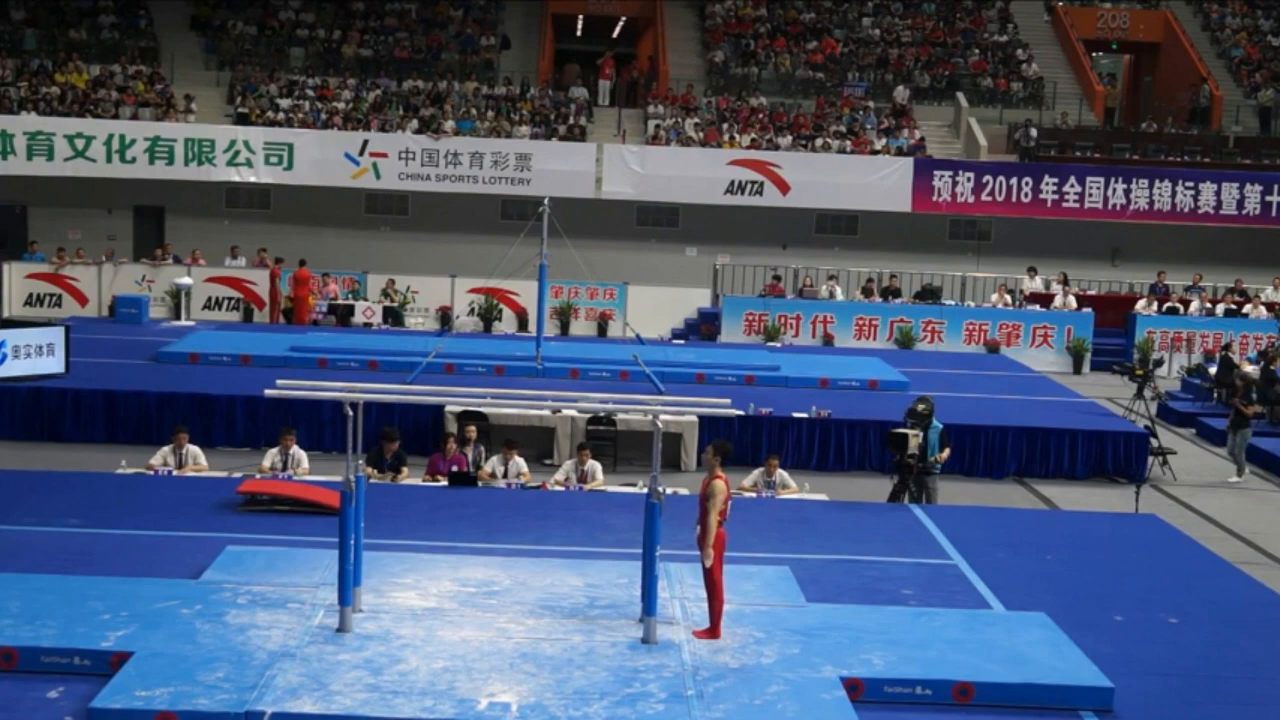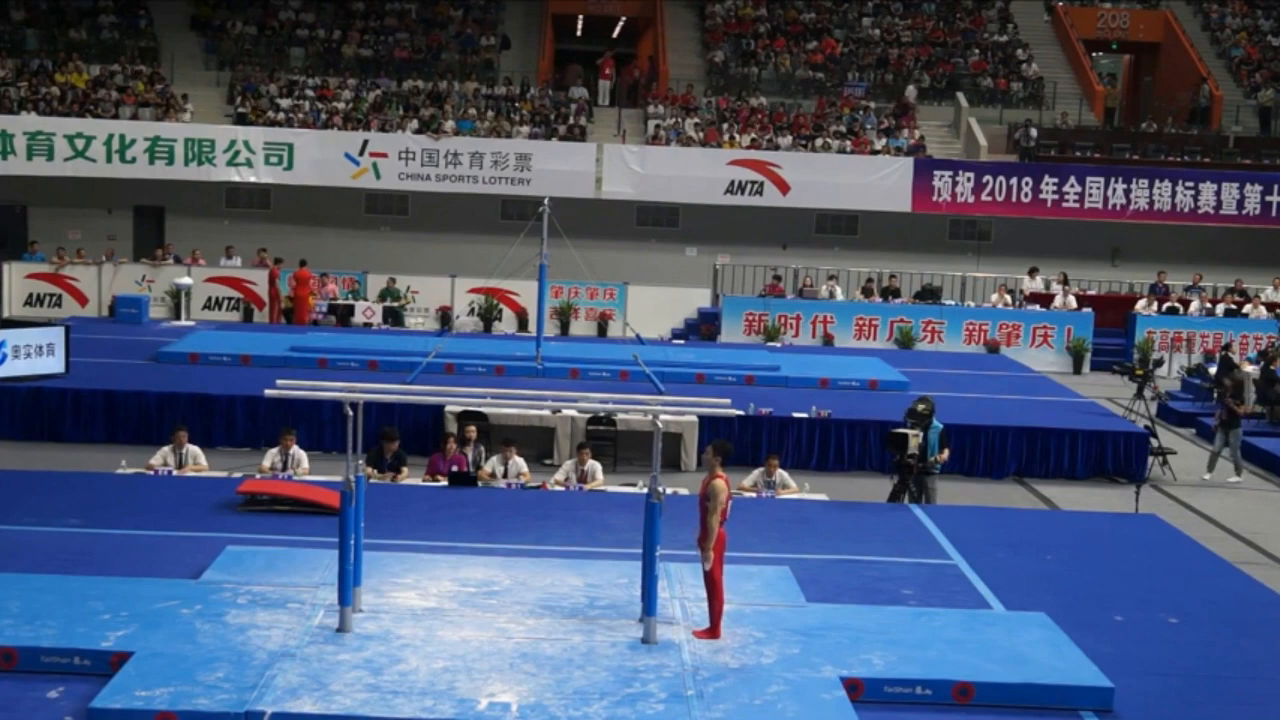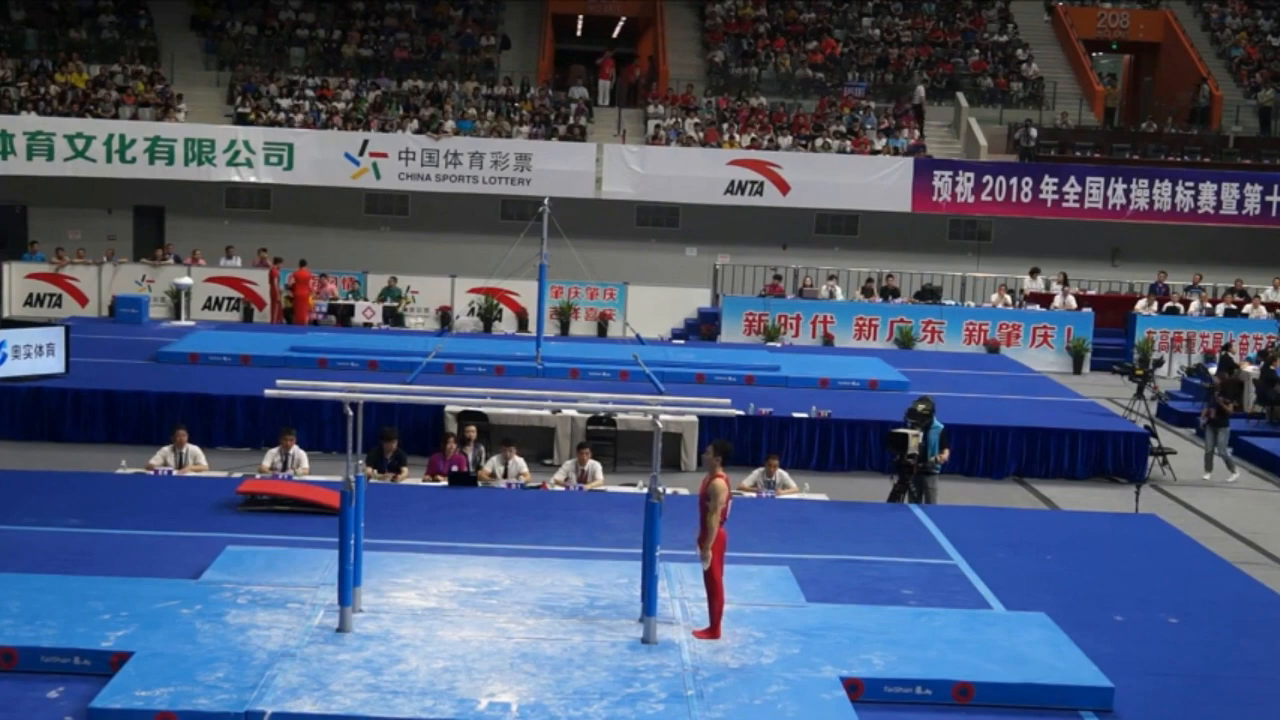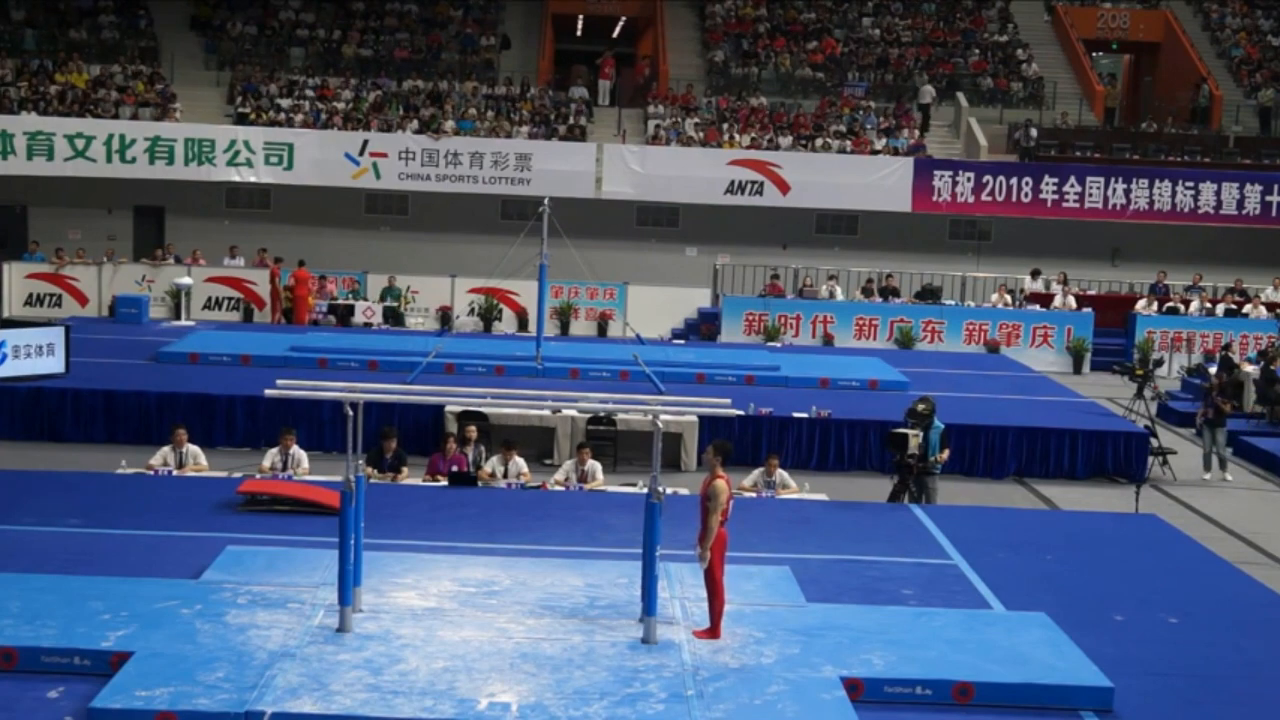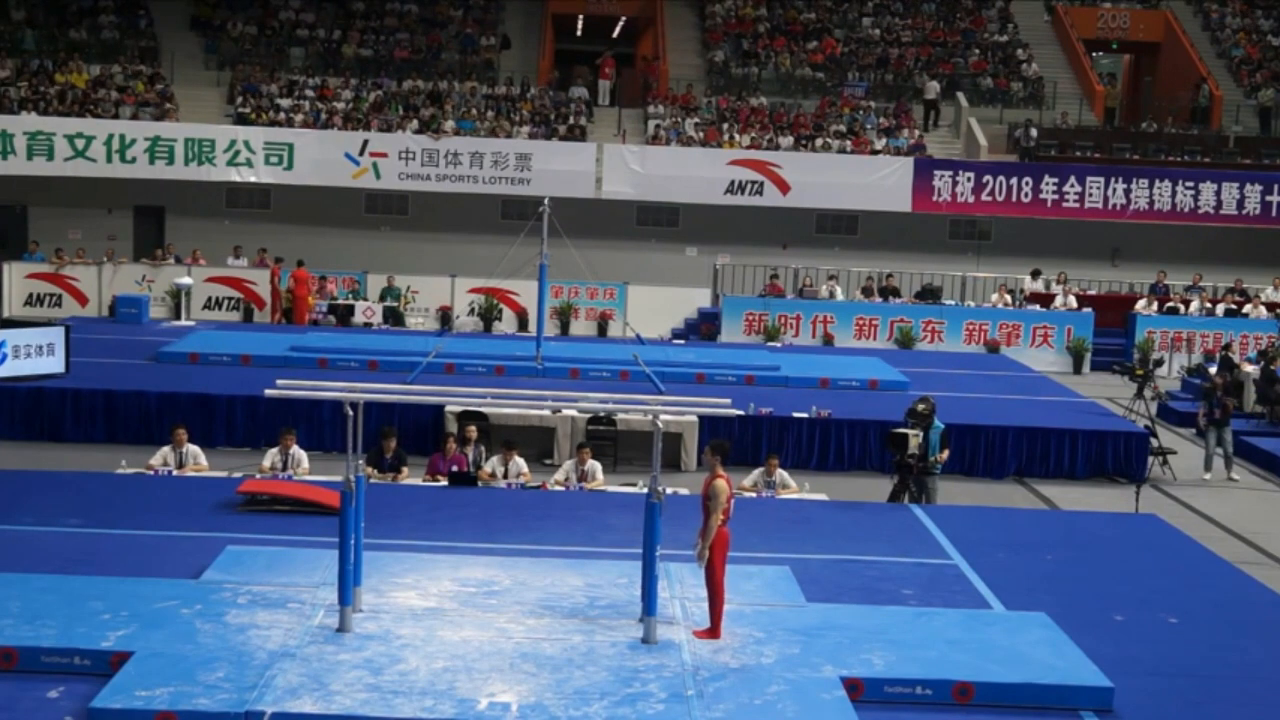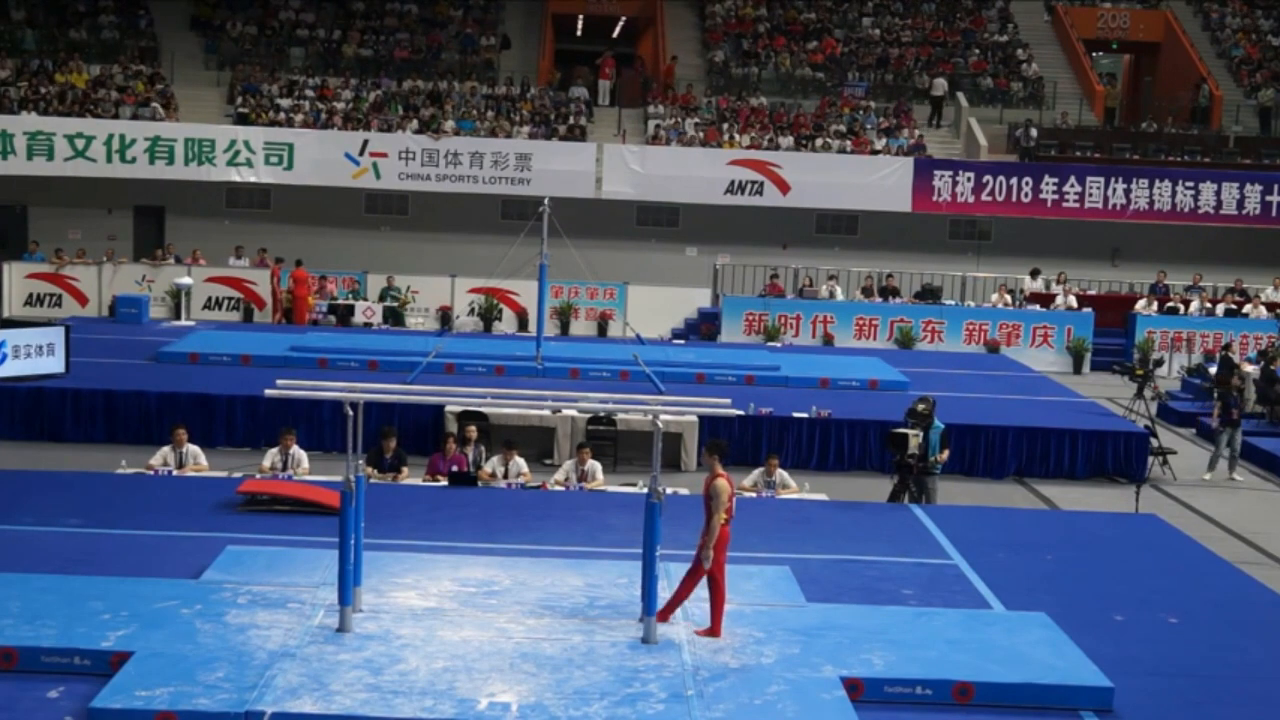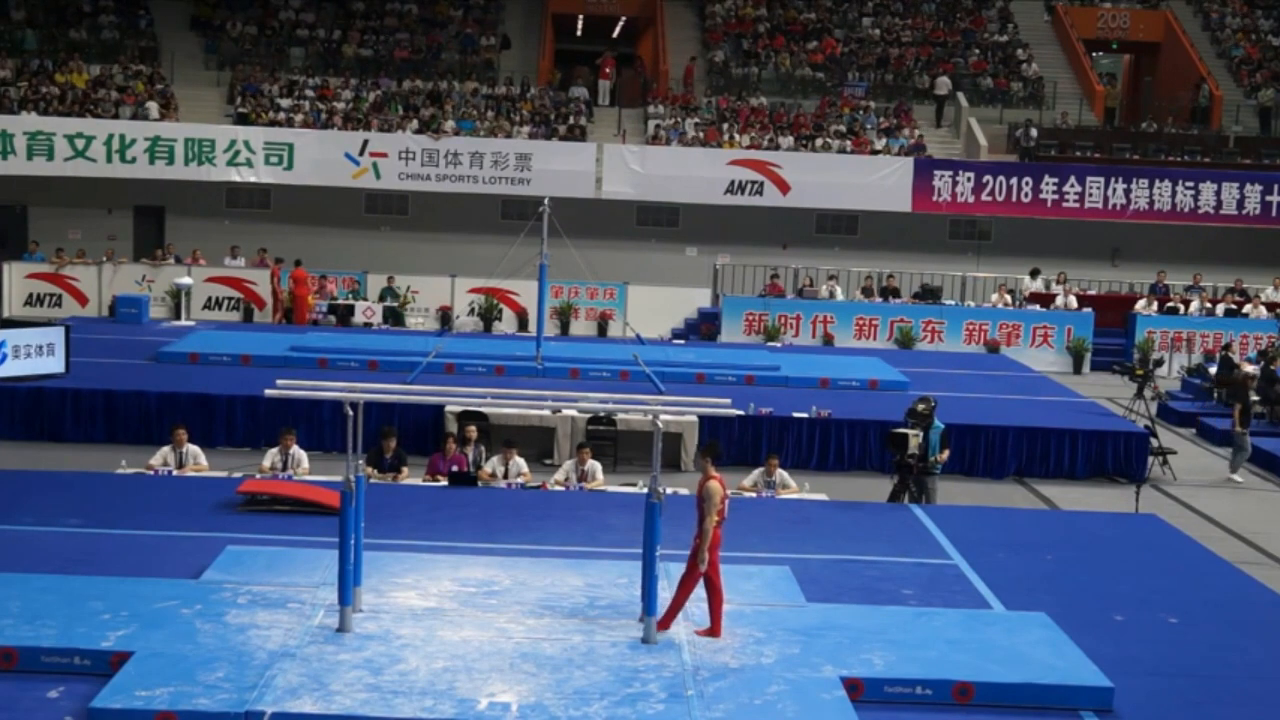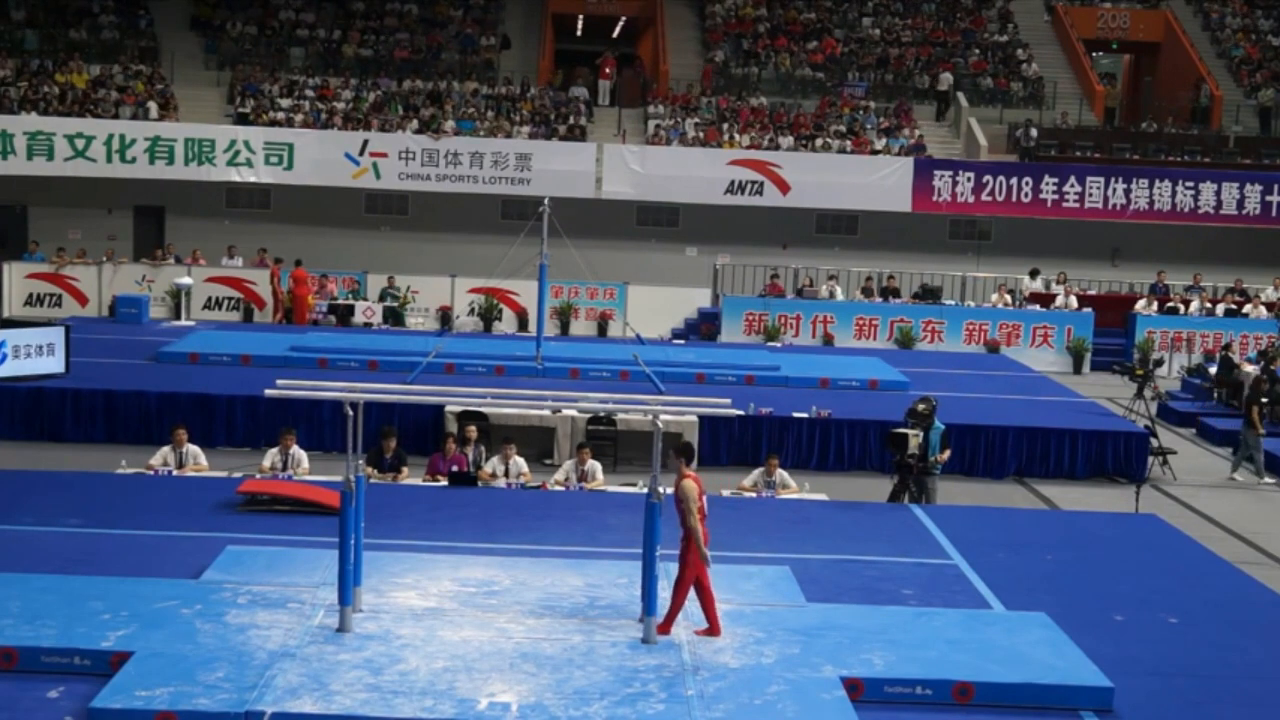
dt=0.4s
person 1, frame 1
left shoulder: (717, 484)
right shoulder: (710, 478)
left elbow: (713, 516)
left wrist: (708, 545)
right wrist: (698, 525)
left hip: (713, 537)
right hip: (708, 536)
left knee: (714, 584)
right knee: (710, 584)
left ankle: (714, 630)
right ankle: (712, 627)
person 1, frame 2
left shoulder: (717, 484)
right shoulder: (710, 478)
left elbow: (714, 518)
left wrist: (709, 548)
right wrist: (702, 540)
left hip: (714, 538)
right hip: (708, 536)
left knee: (714, 584)
right knee: (710, 584)
left ankle: (714, 630)
right ankle: (712, 627)
person 1, frame 3
left shoulder: (718, 484)
right shoulder: (711, 478)
left elbow: (714, 518)
left wrist: (708, 547)
right wrist: (702, 540)
left hip: (714, 538)
right hip: (708, 536)
left knee: (714, 584)
right knee: (710, 584)
left ankle: (714, 630)
right ankle: (712, 627)
person 1, frame 4
left shoulder: (718, 484)
right shoulder: (711, 478)
left elbow: (714, 518)
left wrist: (706, 547)
right wrist: (701, 540)
left hip: (714, 538)
right hip: (709, 536)
left knee: (715, 584)
right knee: (711, 584)
left ankle: (714, 630)
right ankle: (713, 627)
person 1, frame 5
left shoulder: (718, 484)
right shoulder: (712, 478)
left elbow: (715, 518)
left wrist: (705, 547)
right wrist: (700, 537)
left hip: (716, 537)
right hip: (712, 535)
left knee: (714, 584)
right knee: (713, 583)
left ankle: (714, 630)
right ankle: (713, 627)
person 1, frame 6
left shoulder: (719, 483)
right shoulder: (713, 478)
left elbow: (717, 518)
left wrist: (708, 548)
right wrist: (704, 538)
left hip: (716, 536)
right hip: (715, 535)
left knee: (692, 577)
right knee: (716, 582)
left ankle: (664, 614)
right ankle: (715, 628)
person 1, frame 7
left shoulder: (711, 485)
right shoulder: (710, 480)
left elbow: (710, 520)
left wrist: (703, 550)
left hip: (707, 538)
right hip: (710, 537)
left knee: (687, 582)
right knee: (712, 584)
left ankle: (665, 622)
right ankle: (715, 628)
person 1, frame 8
left shoulder: (686, 483)
right shoulder: (690, 478)
left elbow: (694, 518)
left wrist: (702, 547)
left hip: (693, 537)
right hip: (696, 536)
left knee: (682, 583)
right knee: (701, 583)
left ankle: (666, 626)
right ankle: (713, 627)
